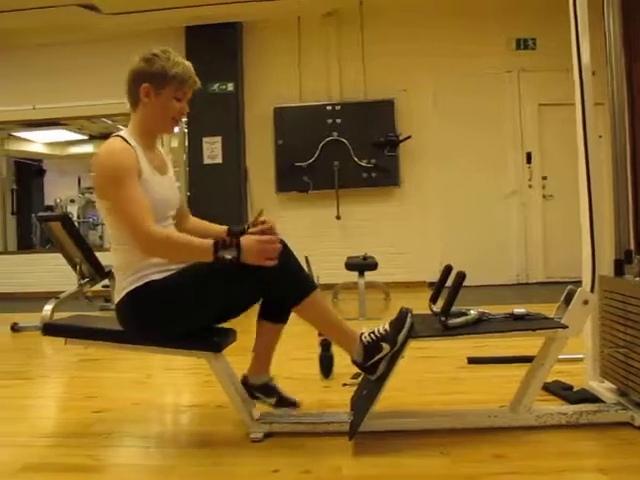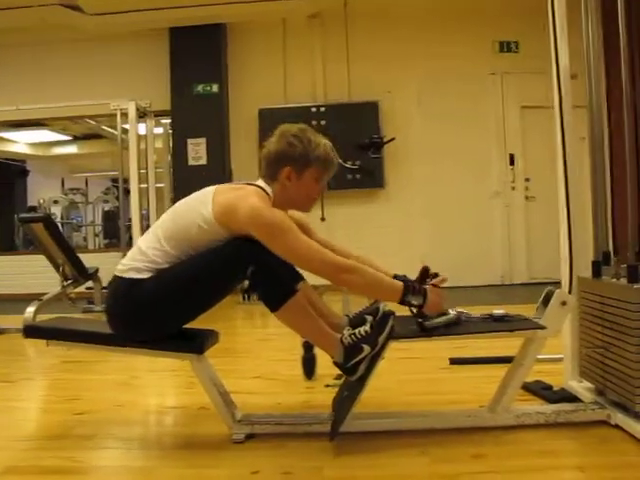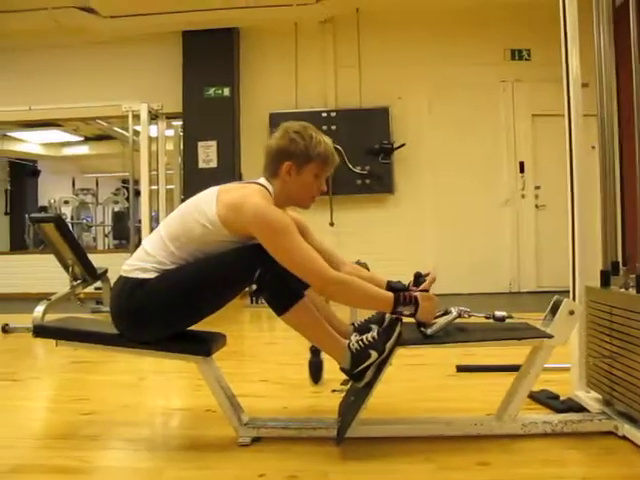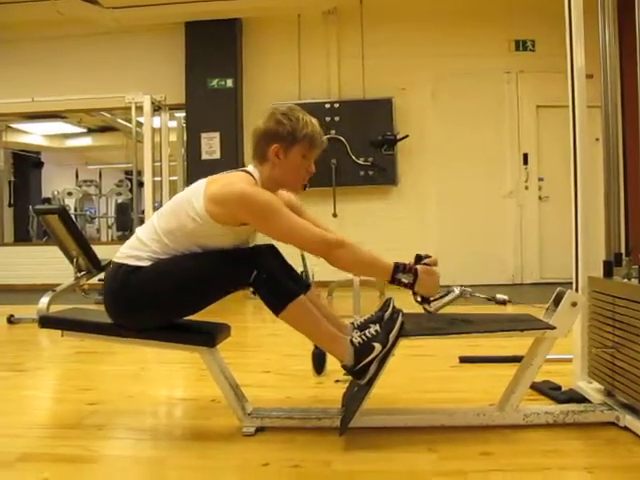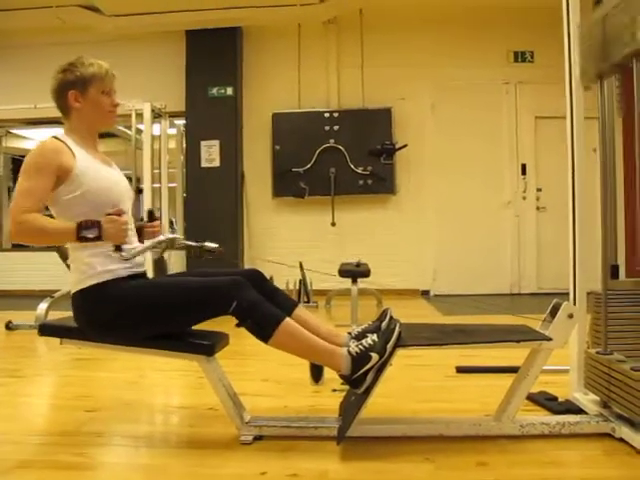
dt=1s
person 1, frame 1
left shoulder: (159, 155)
right shoulder: (116, 156)
left elbow: (183, 224)
right elbow: (148, 238)
left wrist: (237, 234)
right wrist: (233, 251)
left hip: (170, 290)
right hip: (144, 302)
left knee: (270, 259)
right knee: (271, 259)
left ankle: (257, 379)
right ankle: (360, 349)
person 1, frame 2
left shoulder: (273, 208)
right shoulder: (255, 209)
left elbow: (344, 258)
right elbow: (339, 272)
left wrist: (406, 282)
right wrist: (414, 296)
left hip: (153, 292)
right hip: (132, 301)
left knee: (268, 261)
right knee: (254, 257)
left ankle: (343, 328)
right ankle: (343, 351)
person 1, frame 3
left shoulder: (280, 212)
right shoulder: (257, 207)
left elbow: (340, 267)
right elbow: (328, 283)
left wrist: (398, 289)
right wrist: (406, 304)
left hip: (160, 294)
right hip: (137, 301)
left knee: (279, 266)
right knee: (264, 265)
left ankle: (350, 335)
right ankle: (350, 356)
person 1, frame 4
left shoulder: (275, 196)
right shoulder: (245, 193)
left elbow: (335, 241)
right elbow: (330, 249)
left wrist: (403, 269)
right wrist: (406, 275)
left hip: (155, 282)
right hip: (131, 288)
left knee: (266, 264)
right knee: (261, 263)
left ankle: (348, 333)
right ankle: (351, 353)
person 1, frame 5
left shoulder: (99, 158)
right shoulder: (52, 153)
right elbow: (19, 224)
left wrist: (140, 232)
right wrist: (91, 230)
left hip: (133, 286)
right hip: (104, 299)
left knee: (251, 279)
right knee: (233, 293)
left ankle: (346, 342)
right ankle: (347, 362)
